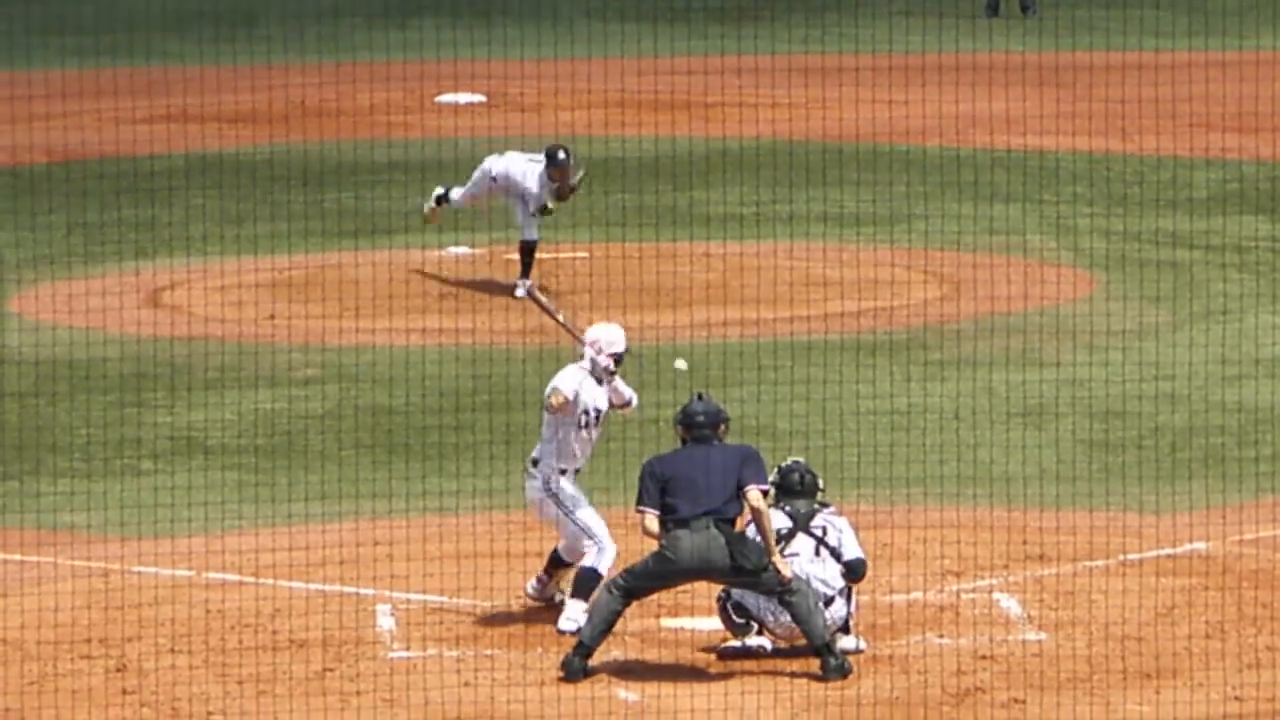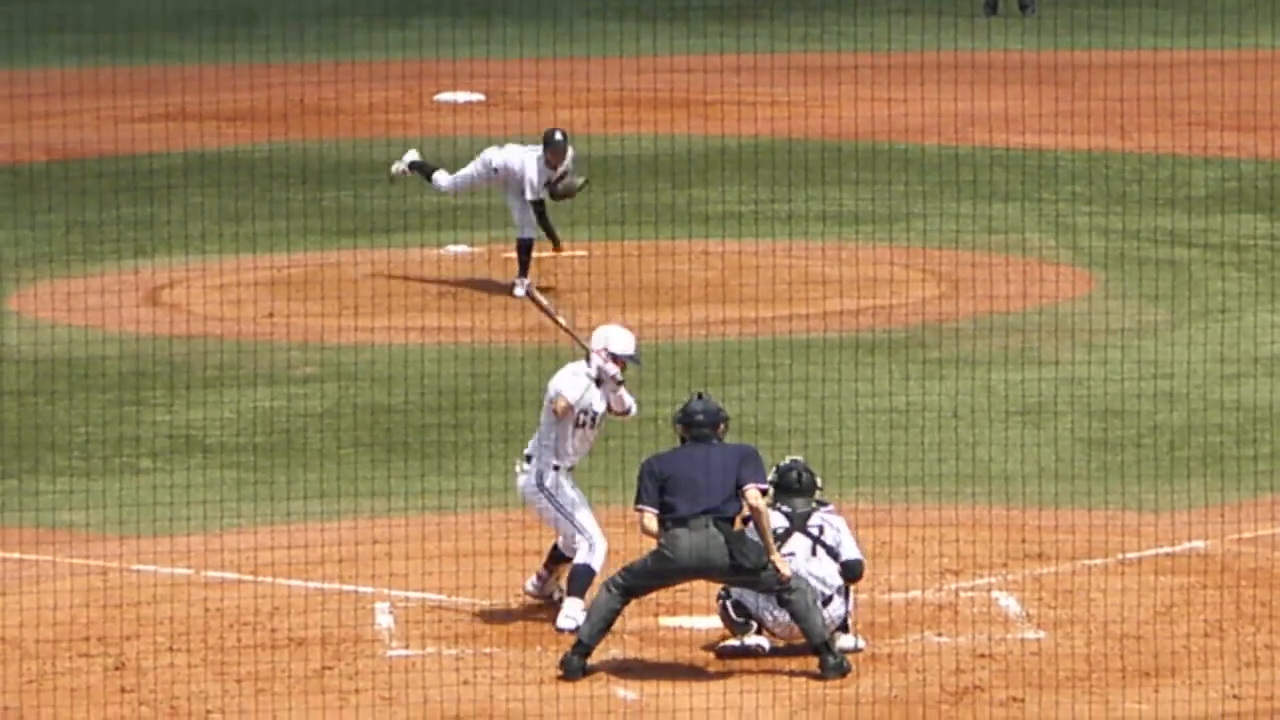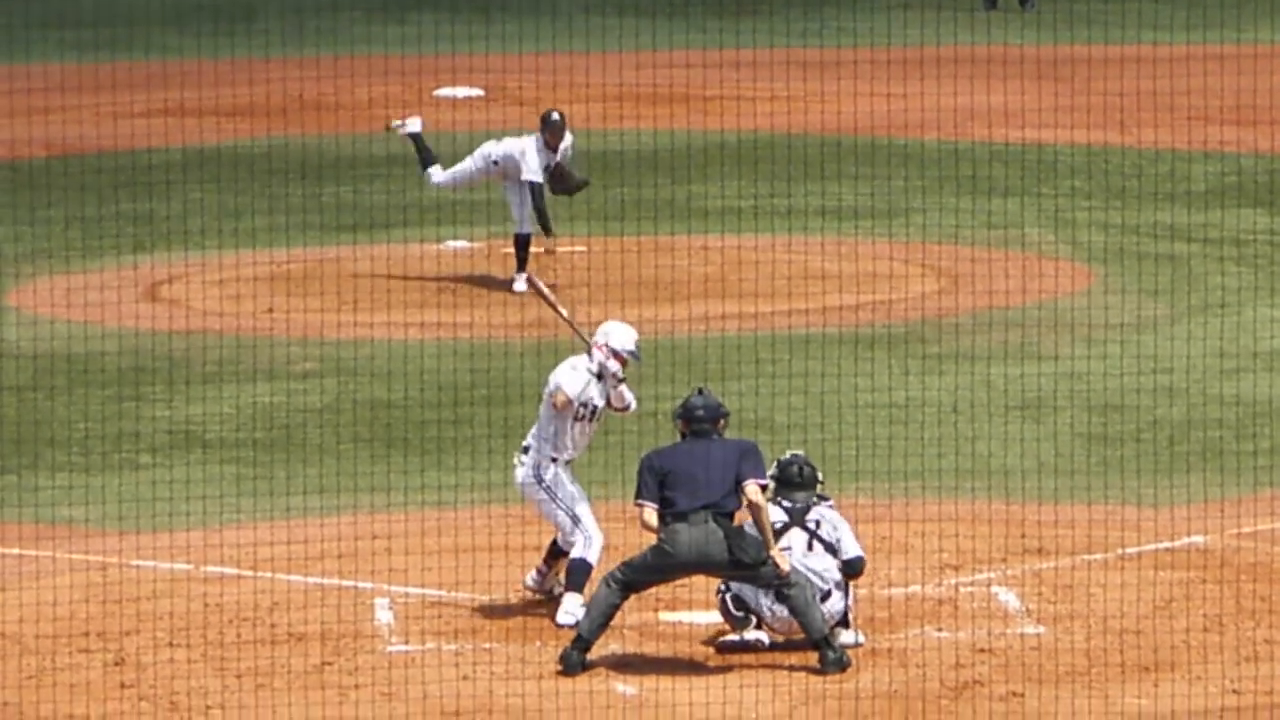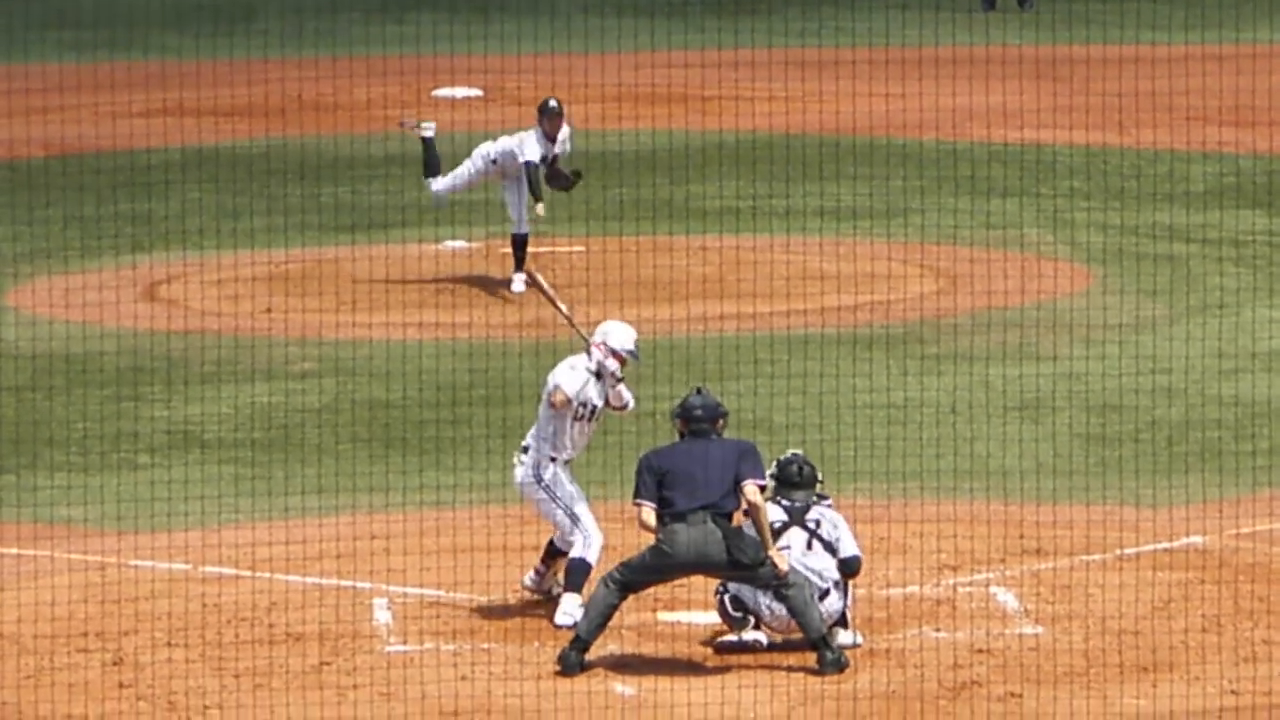
dt=0.1s
person 1, frame 1
left shoulder: (601, 381)
right shoulder: (570, 375)
left elbow: (626, 403)
right elbow: (555, 404)
left wrist: (610, 376)
right wrist: (586, 369)
left hip: (564, 478)
right hip: (549, 480)
left knee: (578, 537)
right knee: (602, 545)
left ankle: (542, 586)
right ankle: (573, 615)
person 1, frame 2
left shoulder: (602, 383)
right shoulder: (571, 375)
left elbow: (626, 410)
right elbow: (559, 408)
left wrist: (614, 383)
right wrist: (590, 374)
left hip: (558, 475)
right hip: (542, 476)
left knee: (576, 534)
right knee: (593, 543)
left ankle: (541, 584)
right ankle: (571, 614)
person 1, frame 3
left shoulder: (604, 377)
right shoulder: (572, 368)
left elbow: (626, 406)
right elbow: (559, 402)
left wrist: (616, 380)
right wrist: (590, 368)
left hip: (557, 467)
right hip: (540, 468)
left knee: (574, 527)
right knee: (589, 537)
left ankle: (542, 579)
right ankle: (571, 609)
person 1, frame 4
left shoulder: (602, 377)
right shoulder: (571, 367)
left elbow: (623, 405)
right elbow: (558, 401)
left wrist: (615, 379)
right wrist: (589, 367)
left hip: (557, 467)
right hip: (540, 468)
left knee: (572, 527)
right knee: (588, 537)
left ankle: (540, 579)
right ankle: (569, 610)
person 2, frame 1
left shoulder: (657, 464)
right shoulder: (744, 454)
left elbow: (649, 524)
right elbow: (756, 503)
right wrist: (774, 554)
left hip: (677, 549)
right hip: (722, 546)
left knee: (618, 590)
right knee: (791, 587)
left ankle: (578, 659)
right ankle: (831, 659)
person 2, frame 2
left shoulder: (656, 463)
right shoulder: (743, 454)
left elbow: (647, 523)
right elbow: (755, 502)
right wrist: (773, 553)
left hip: (675, 547)
right hip: (721, 545)
left knee: (617, 588)
right knee: (790, 585)
left ankle: (577, 658)
right ankle: (829, 658)
person 2, frame 3
left shoulder: (656, 458)
right shoulder: (743, 449)
left elbow: (647, 518)
right elbow: (755, 498)
right wrist: (771, 548)
left hip: (675, 543)
right hip: (720, 540)
left knee: (617, 583)
right knee: (788, 580)
left ankle: (576, 652)
right ankle: (829, 652)
person 2, frame 4
left shoulder: (655, 458)
right shoulder: (742, 449)
left elbow: (646, 517)
right elbow: (753, 499)
right wrist: (770, 548)
left hip: (673, 542)
right hip: (719, 541)
left knee: (615, 583)
right knee: (787, 580)
left ankle: (575, 653)
right ankle: (827, 653)
person 3, frame 1
right shoulder: (836, 522)
right elbow: (857, 571)
left hip: (781, 621)
right hip: (829, 619)
left knee: (728, 597)
right knee: (844, 582)
left ankle: (752, 636)
right ankle: (843, 636)
person 3, frame 2
right shoulder: (833, 520)
right elbow: (854, 571)
left hip: (780, 620)
right hip: (827, 618)
left knee: (728, 595)
left ankle: (750, 635)
right ankle: (842, 635)
person 3, frame 3
right shoulder: (831, 517)
right elbow: (855, 568)
left hip: (778, 615)
right hip: (827, 613)
left knee: (727, 589)
right knee: (842, 577)
left ankle: (749, 630)
right ankle: (842, 630)
person 3, frame 4
right shoulder: (831, 517)
right elbow: (852, 567)
left hip: (777, 614)
right hip: (825, 612)
left knee: (726, 589)
right knee: (840, 577)
left ankle: (748, 630)
right ankle: (840, 630)
person 4, frame 1
left shoulder: (566, 165)
right shoulder: (535, 187)
left wrist: (564, 193)
left hip: (517, 169)
right hip: (495, 172)
left knee: (530, 230)
right knee: (460, 199)
left ankle: (524, 280)
right ankle: (439, 198)
person 4, frame 2
left shoulder: (568, 154)
right shoulder: (534, 172)
right elbow: (540, 212)
right wrist: (555, 240)
left hip: (513, 167)
right hip: (493, 165)
left knee: (527, 226)
right knee: (445, 184)
left ankle: (522, 278)
right ankle: (412, 163)
person 4, frame 3
left shoulder: (566, 140)
right shoulder: (533, 152)
left elbow: (553, 168)
right elbow: (537, 195)
right wrist: (548, 232)
left hip: (513, 173)
right hip: (493, 157)
left knee: (525, 223)
right knee: (438, 179)
left ankle: (520, 274)
right ankle: (413, 130)
person 4, frame 4
left shoulder: (564, 133)
right shoulder: (532, 142)
left elbow: (551, 165)
right elbow: (530, 170)
left wrist: (567, 177)
right wrist: (539, 201)
left hip: (514, 174)
right hip: (491, 156)
left knee: (521, 221)
right knee: (437, 188)
left ankle: (519, 273)
right ankle: (427, 134)
